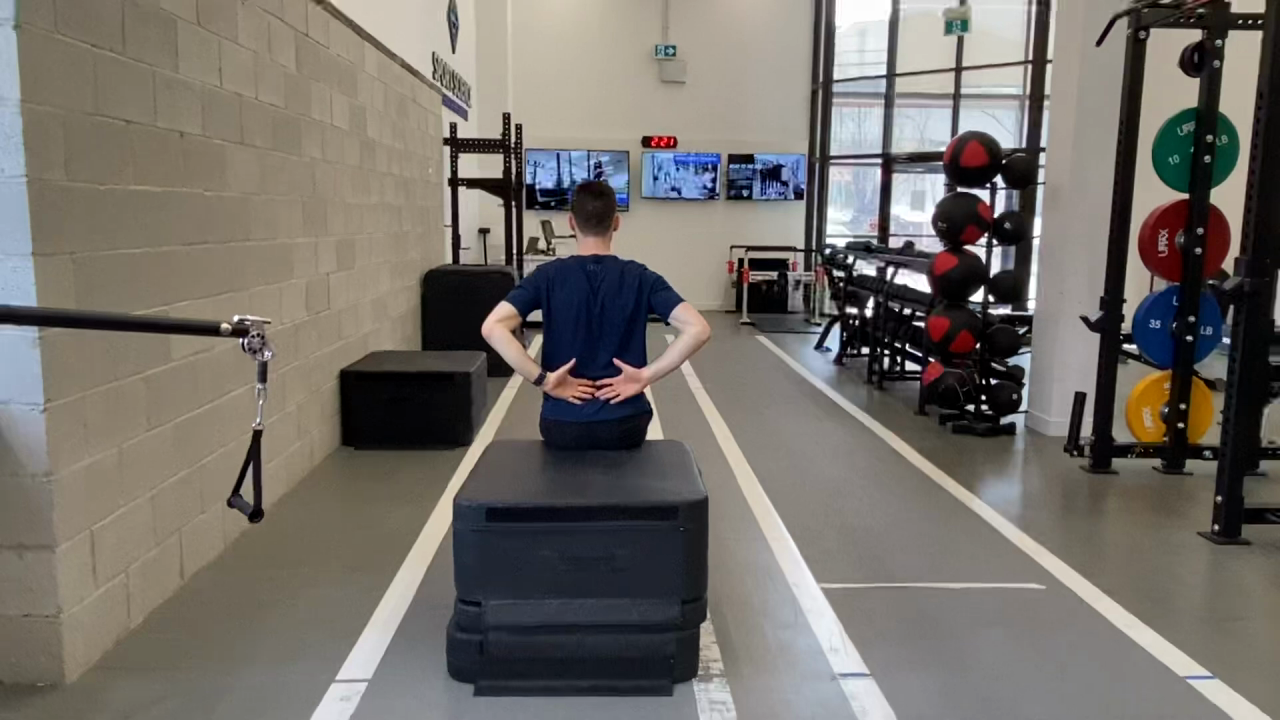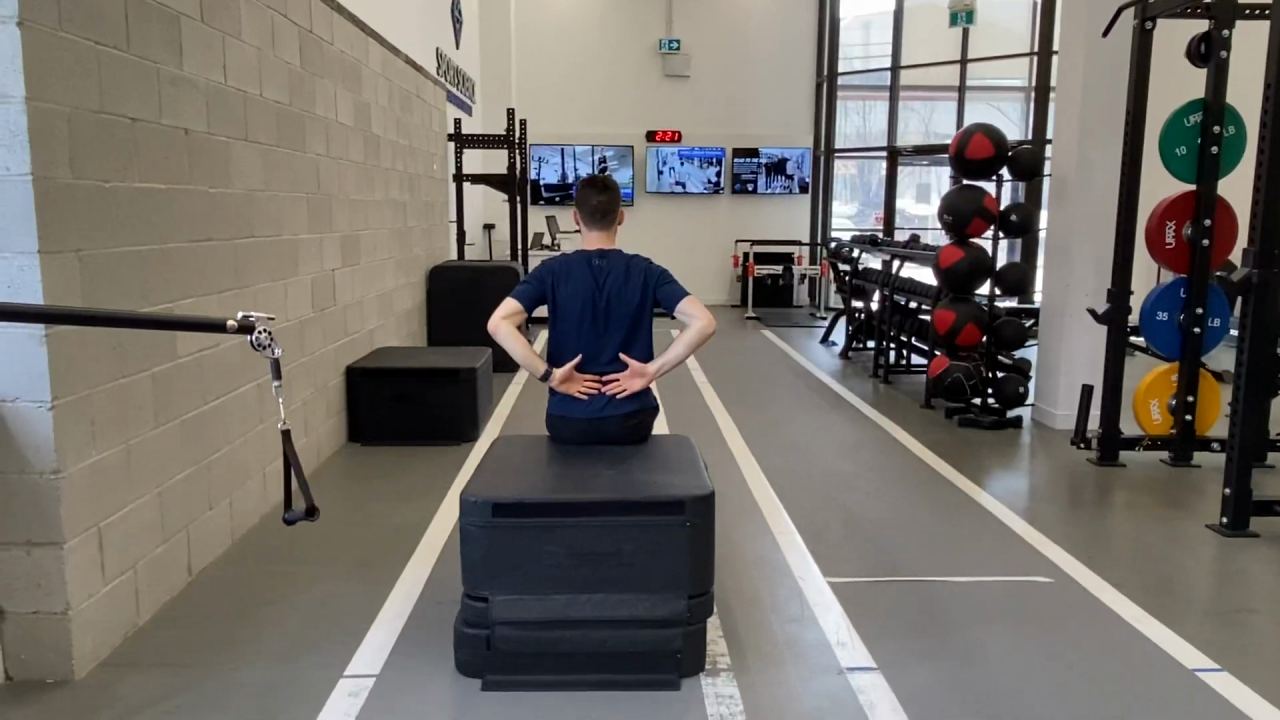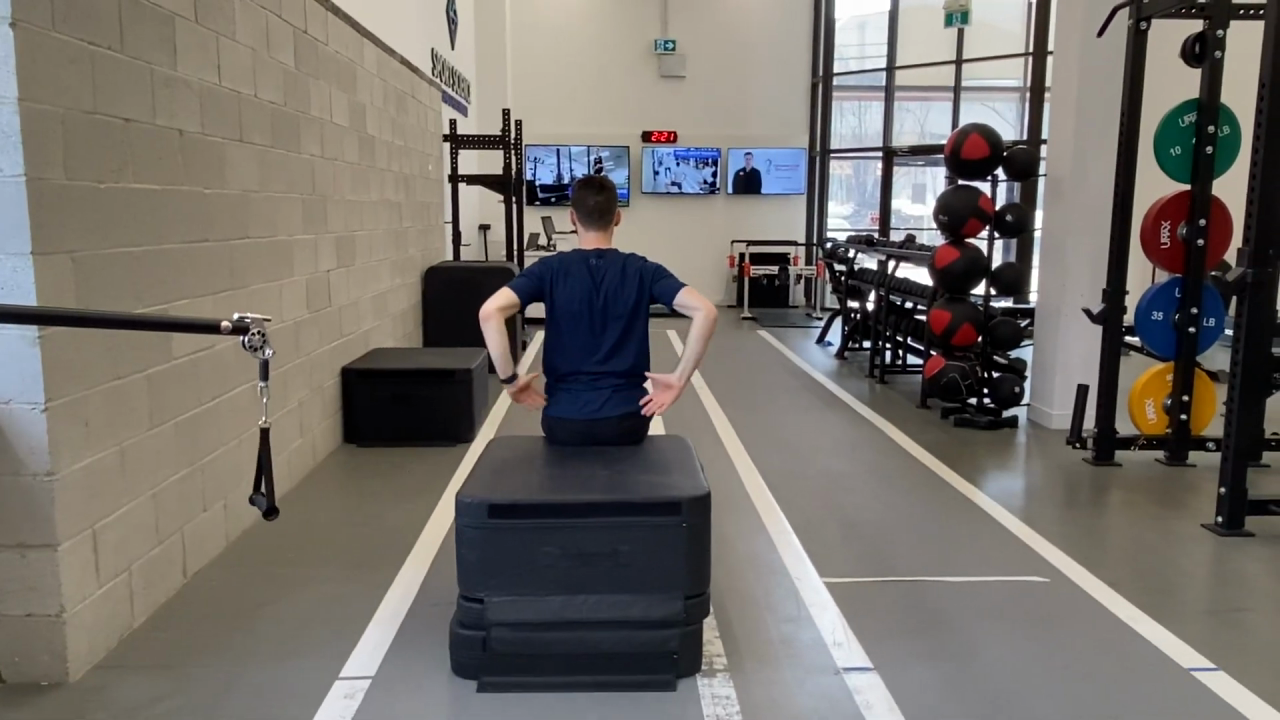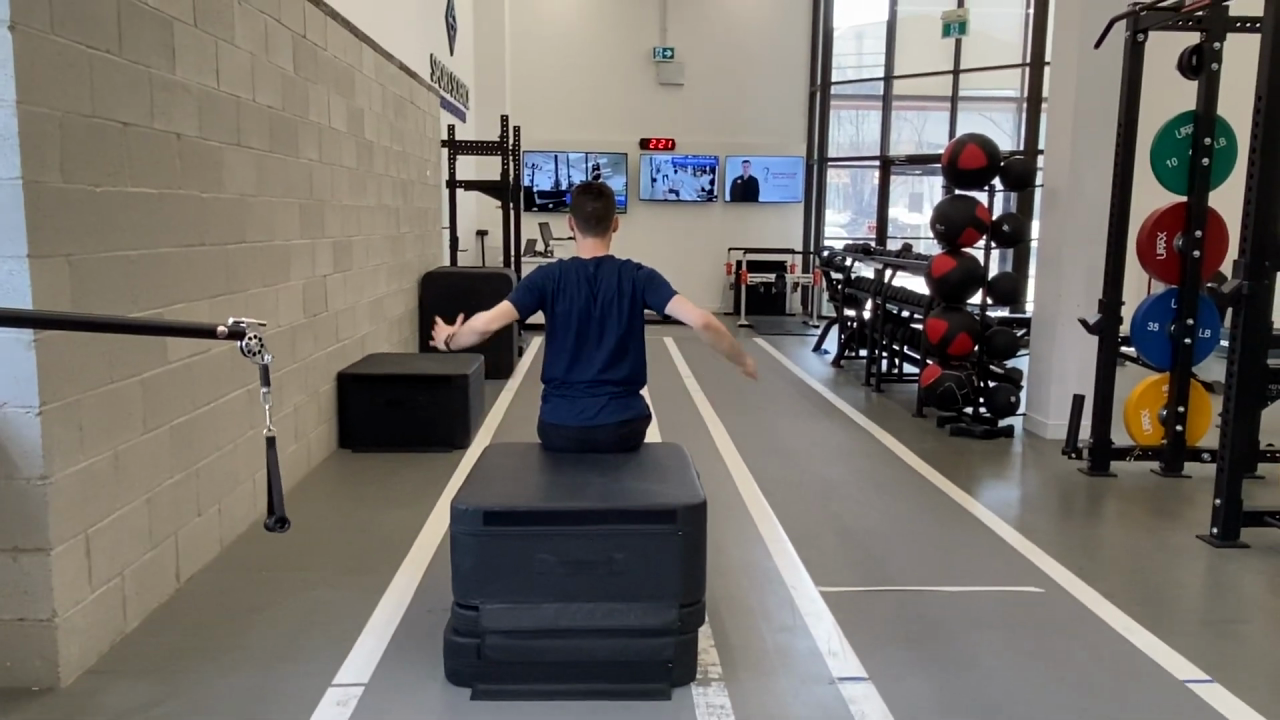
dt=0.7s
person 1, frame 1
left shoulder: (547, 277)
right shoulder: (641, 279)
left elbow: (493, 328)
right elbow: (697, 329)
left wrist: (542, 378)
right wrist: (646, 375)
left hip: (561, 424)
right hip: (624, 424)
person 1, frame 2
left shoulder: (552, 272)
right shoulder: (646, 273)
left elbow: (499, 324)
right elbow: (703, 323)
left wrist: (549, 375)
right wrist: (651, 370)
left hip: (567, 421)
right hip: (631, 420)
person 1, frame 3
left shoulder: (549, 270)
right shoulder: (643, 272)
left elbow: (490, 313)
right elbow: (705, 312)
left wrist: (510, 379)
right wrist: (679, 379)
left hip: (563, 420)
right hip: (627, 418)
person 1, frame 4
left shoulder: (548, 277)
right shoulder: (639, 277)
left elbow: (487, 324)
right elbow: (700, 320)
left wrist: (450, 340)
right wrist: (742, 360)
left hip: (559, 426)
right hip: (623, 425)
